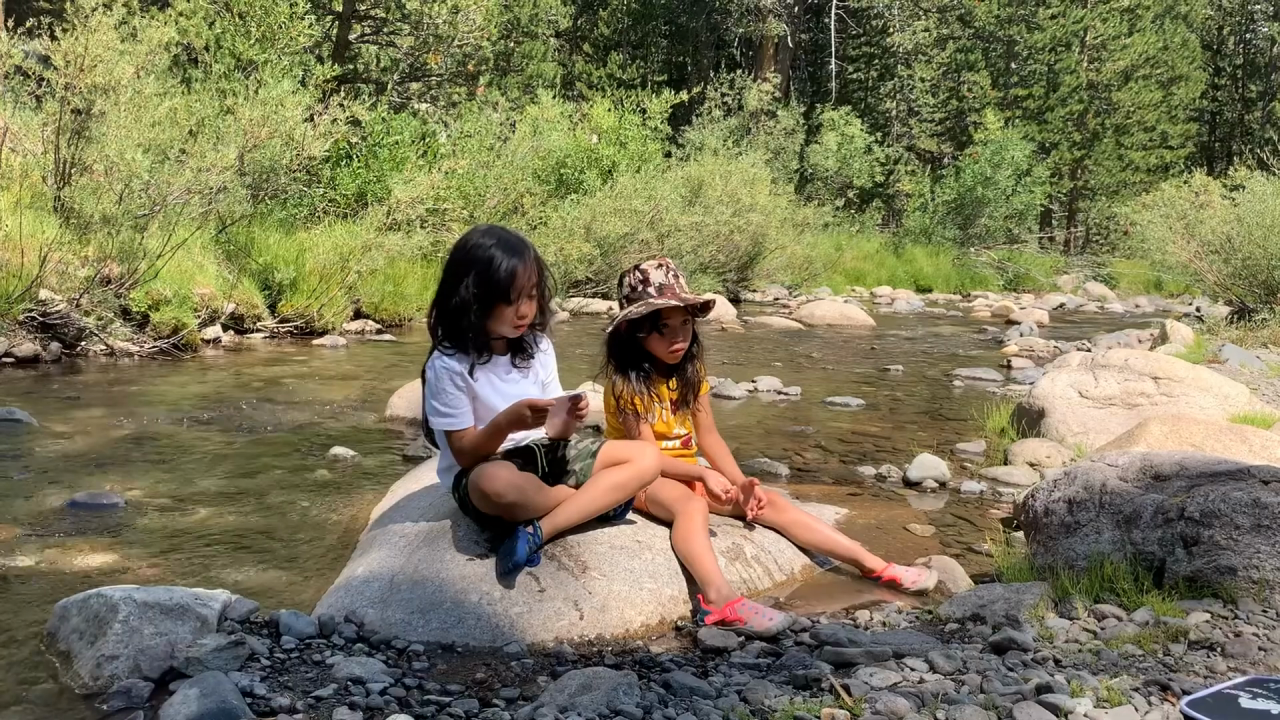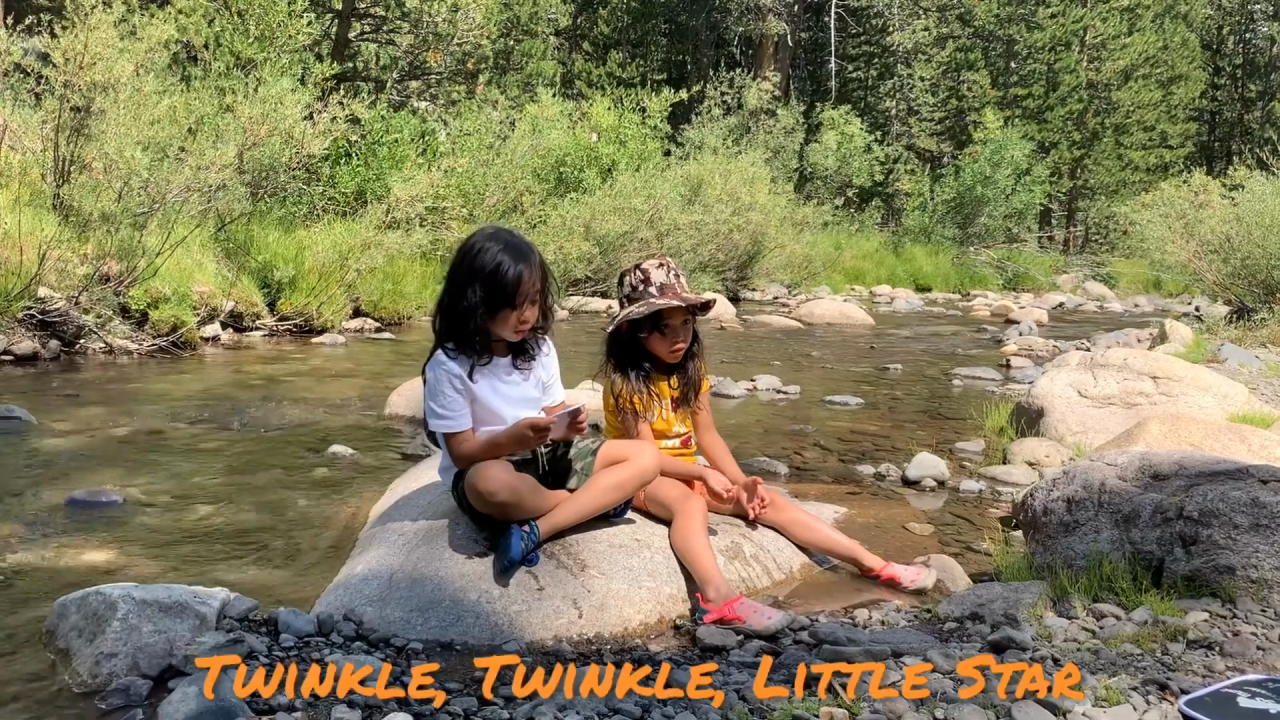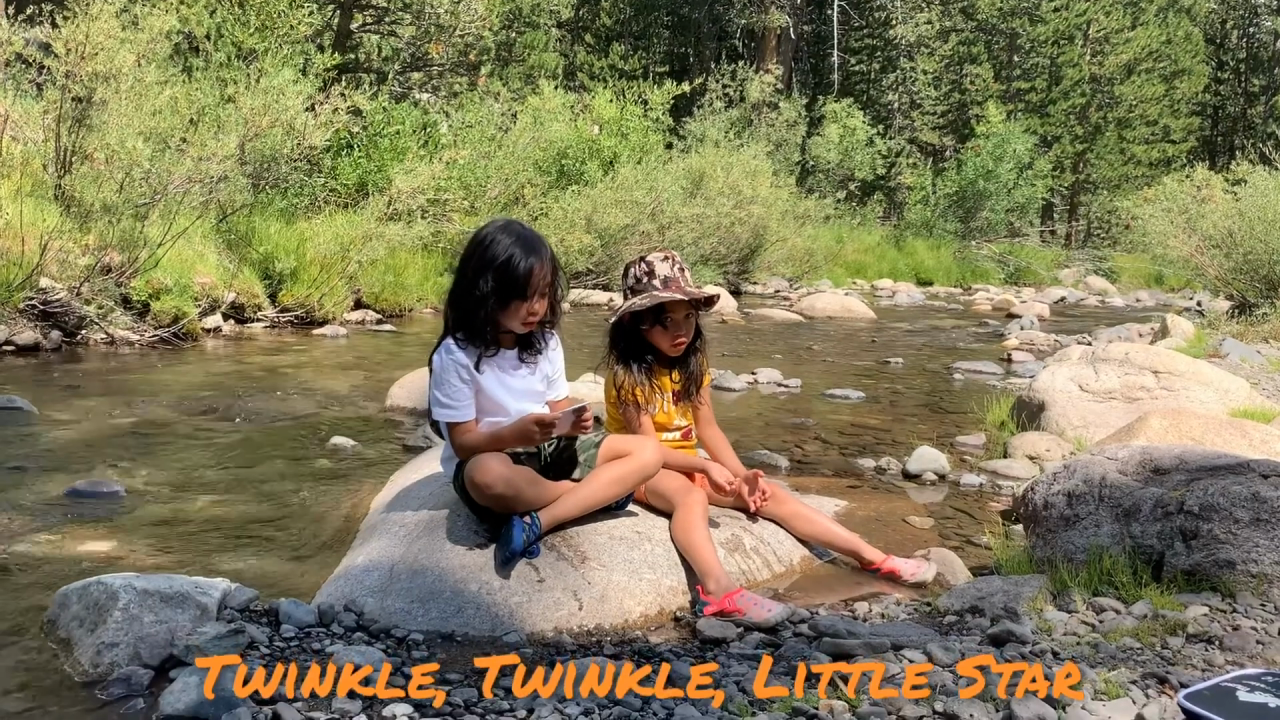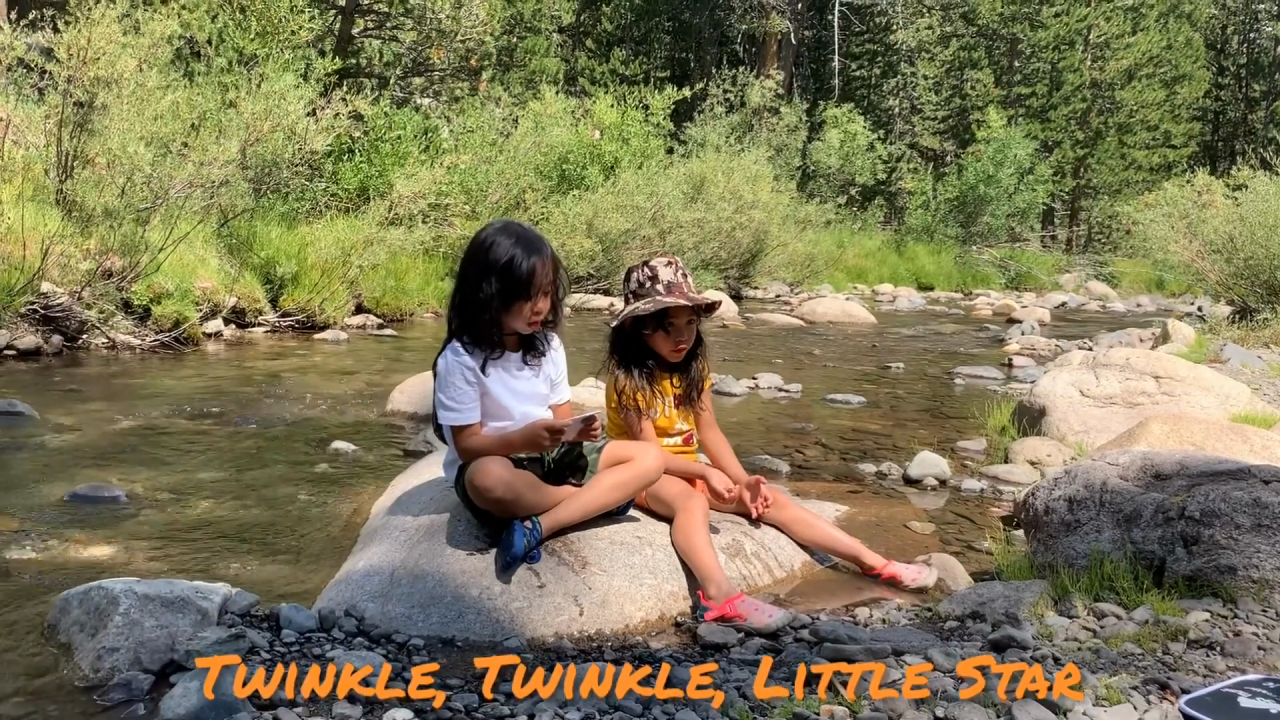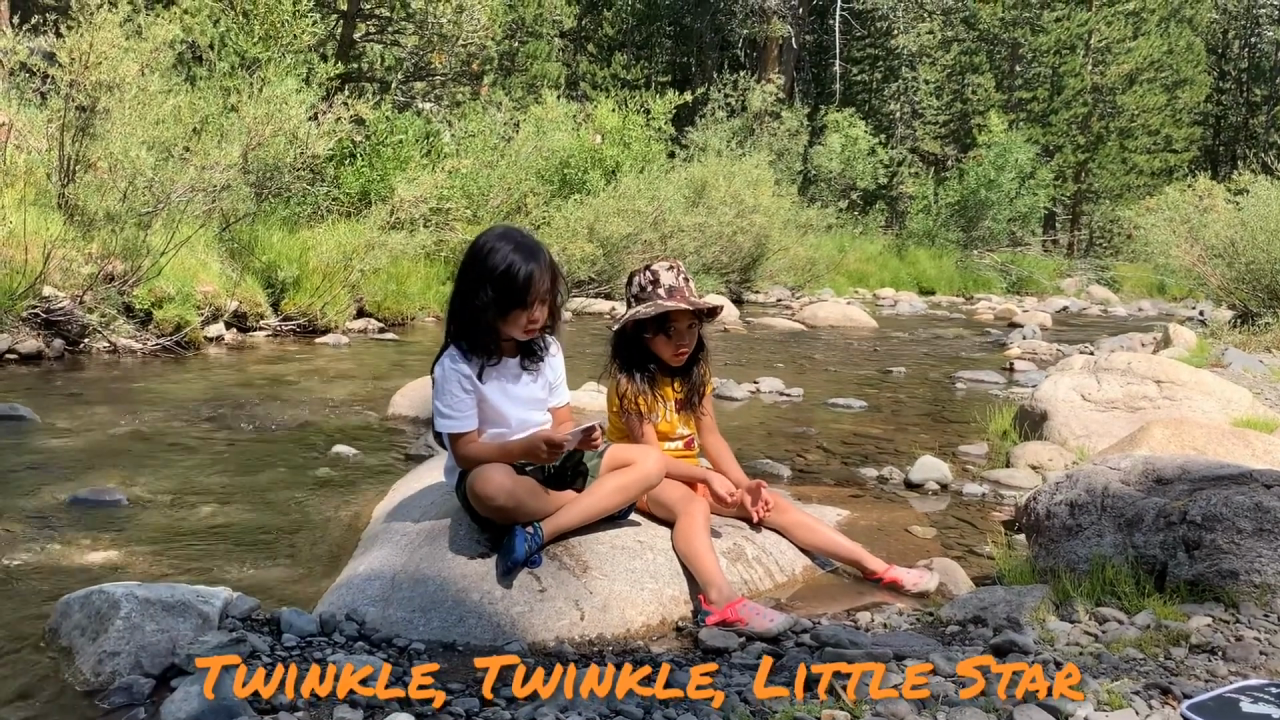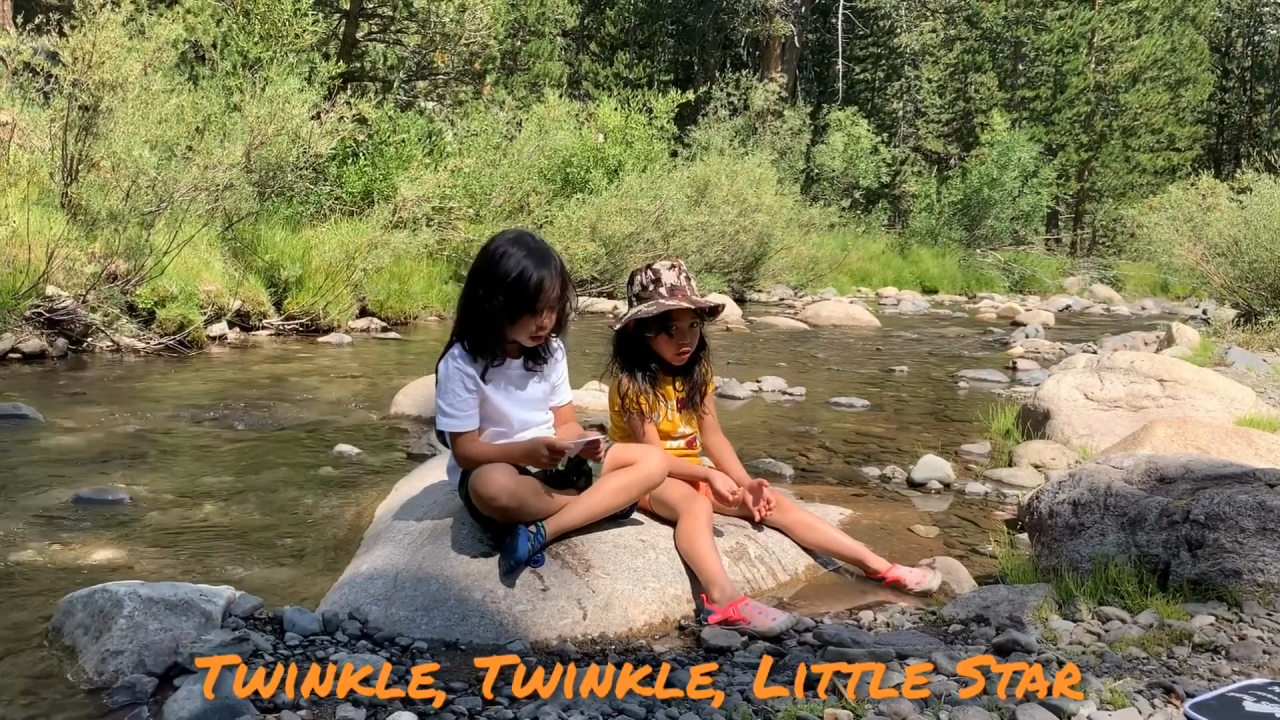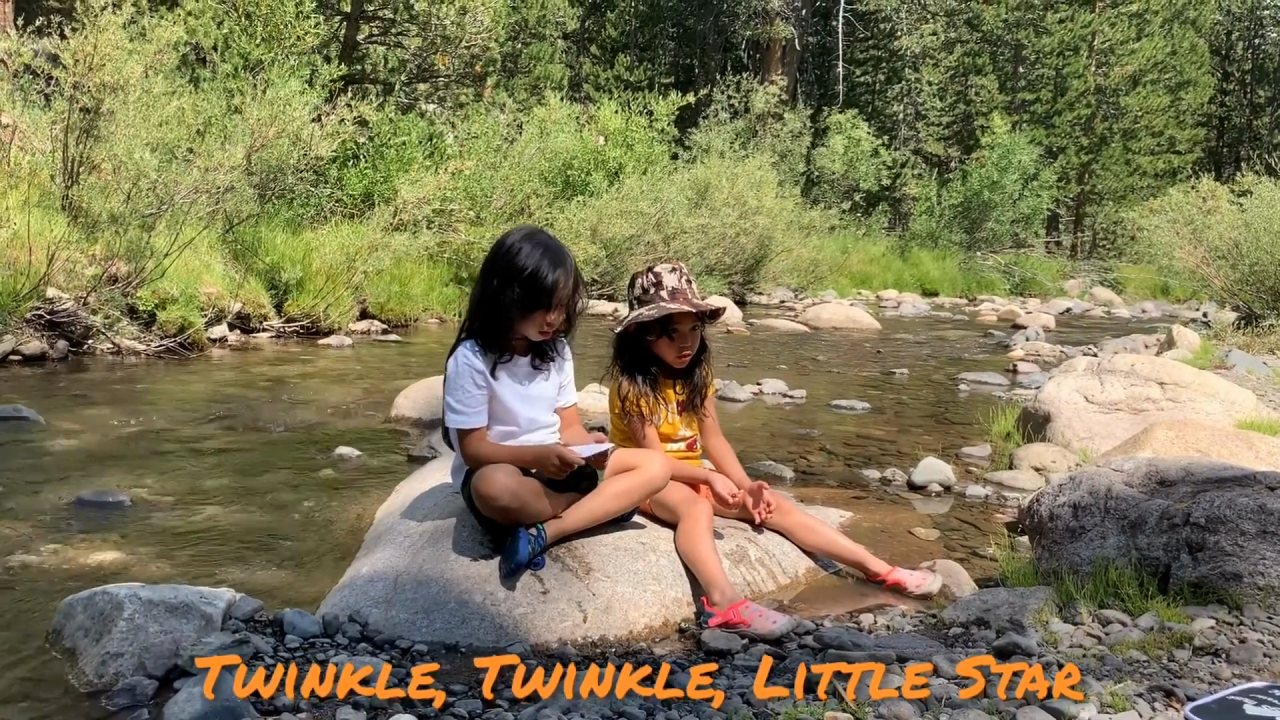
dt=0.7s
person 1, frame 1
left shoulder: (690, 372)
right shoulder: (626, 383)
left elbow: (708, 438)
left wrist: (740, 483)
right wrist: (703, 474)
left hip: (687, 474)
right hip: (644, 481)
left knee: (769, 503)
right knee: (692, 506)
left ankle: (874, 566)
right ankle: (720, 600)
person 1, frame 2
left shoulder: (689, 369)
right shoulder: (626, 381)
left elbow: (707, 436)
left wrist: (740, 481)
right wrist: (704, 474)
left hip: (687, 471)
left knee: (769, 500)
right knee: (691, 504)
left ankle: (872, 563)
right ankle: (718, 597)
person 1, frame 3
left shoulder: (692, 363)
right shoulder: (628, 373)
left elbow: (708, 430)
left wrist: (741, 475)
right wrist: (706, 467)
left hip: (688, 465)
left knee: (769, 495)
right knee: (692, 497)
left ankle: (873, 558)
right ankle: (719, 591)
person 1, frame 4
left shoulder: (692, 368)
right shoulder: (629, 378)
left elbow: (710, 433)
left wrist: (743, 480)
right wrist: (707, 473)
left hip: (687, 470)
left knee: (772, 500)
right knee: (692, 501)
left ankle: (875, 563)
right ankle: (719, 595)
person 1, frame 5
left shoulder: (694, 373)
right shoulder: (630, 382)
left elbow: (711, 439)
left wrist: (744, 484)
right wrist: (708, 476)
left hip: (690, 474)
left knee: (772, 504)
right knee: (693, 506)
left ankle: (876, 568)
right ankle: (722, 601)
person 1, frame 6
left shoulder: (695, 372)
right shoulder: (632, 381)
left elbow: (713, 437)
left wrist: (746, 483)
right wrist: (710, 475)
left hip: (692, 473)
left knee: (775, 504)
right knee: (695, 505)
left ankle: (879, 567)
right ankle: (724, 599)
person 1, frame 7
left shoulder: (696, 375)
right shoulder: (632, 384)
left elbow: (714, 441)
left wrist: (746, 485)
right wrist: (710, 477)
left hip: (694, 476)
left knee: (775, 506)
right knee: (696, 508)
left ankle: (879, 569)
right ankle: (724, 603)
person 2, frame 1
left shoulder: (537, 346)
right shoulder: (448, 365)
left elbow: (551, 429)
right elbow: (465, 453)
left wrist: (567, 419)
right wrist: (506, 423)
left hip: (544, 455)
right hip: (485, 471)
left knee: (646, 458)
right knee: (496, 484)
left ankle: (538, 531)
right ankle: (598, 498)
person 2, frame 2
left shoulder: (539, 348)
right shoulder: (449, 366)
left elbow: (554, 418)
right elbow: (461, 454)
left wrist: (567, 427)
right wrist: (509, 441)
left hip: (546, 457)
right hip: (489, 468)
left knee: (645, 457)
right knee: (489, 484)
left ankle: (535, 531)
right ankle: (598, 498)
person 2, frame 3
left shoulder: (546, 341)
right shoulder: (456, 356)
left elbow: (558, 411)
right elbow: (463, 443)
left wrist: (572, 423)
right wrist: (513, 435)
left hip: (549, 450)
right hip: (493, 459)
left knee: (647, 453)
right knee: (487, 475)
left ankle: (537, 521)
right ankle: (598, 491)
person 2, frame 4
left shoulder: (548, 346)
right shoulder: (461, 359)
left elbow: (560, 417)
right elbow: (467, 445)
left wrist: (576, 429)
right wrist: (522, 440)
left hip: (551, 456)
right hip: (498, 464)
left knee: (649, 459)
right knee: (488, 479)
left ankle: (537, 527)
right ankle: (600, 497)
person 2, frame 5
left shoulder: (547, 349)
right shoulder: (458, 365)
left elbow: (561, 422)
right elbow: (465, 453)
left wrist: (577, 437)
right wrist: (522, 449)
left hip: (550, 463)
right hip: (495, 470)
left knee: (649, 462)
right knee: (490, 488)
left ankle: (540, 532)
right ankle: (603, 500)
person 2, frame 6
left shoulder: (550, 351)
right shoulder: (462, 364)
left elbow: (565, 423)
right elbow: (465, 451)
left wrist: (582, 443)
right wrist: (524, 452)
left hip: (553, 466)
right hip: (497, 471)
left knee: (652, 461)
right knee: (493, 487)
left ankle: (542, 531)
right ankle: (605, 500)
person 2, frame 7
left shoulder: (557, 351)
right shoulder: (471, 360)
left elbow: (569, 426)
right elbow: (473, 450)
left wrist: (587, 444)
right wrist: (536, 456)
left hip: (556, 470)
right hip: (502, 473)
left knee: (655, 467)
right knee: (495, 487)
left ankle: (543, 534)
right ankle: (607, 503)
